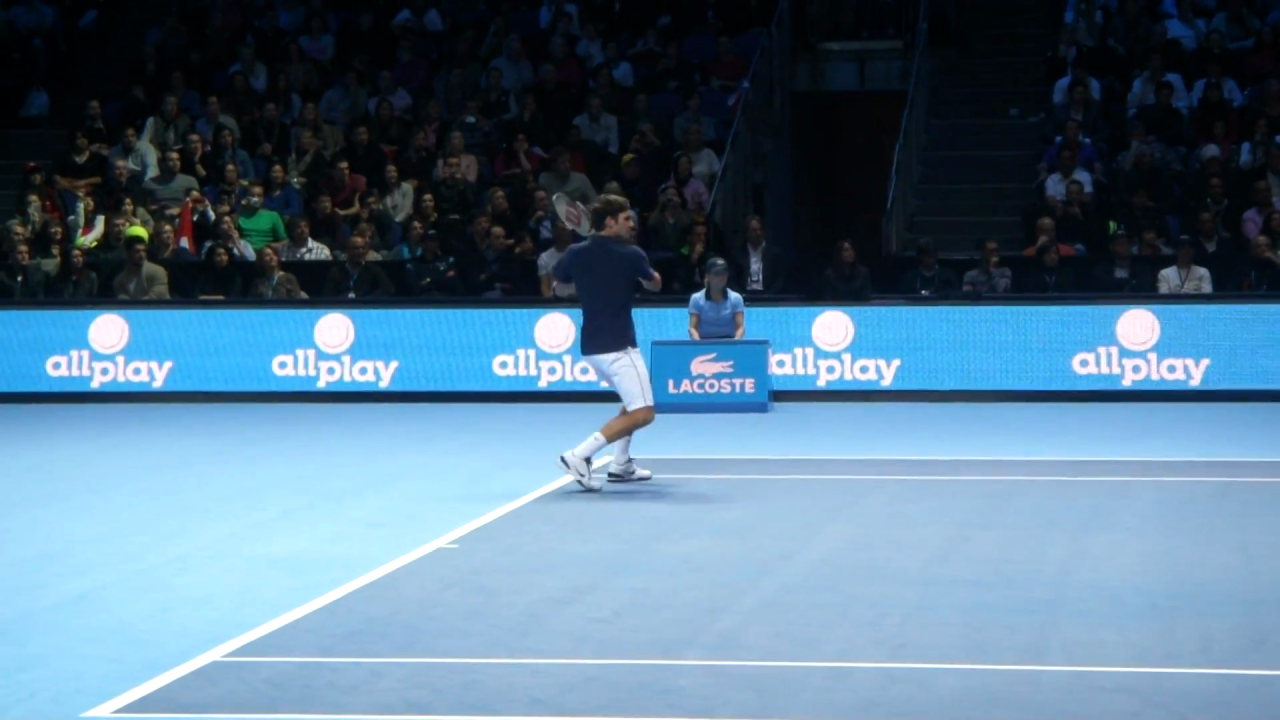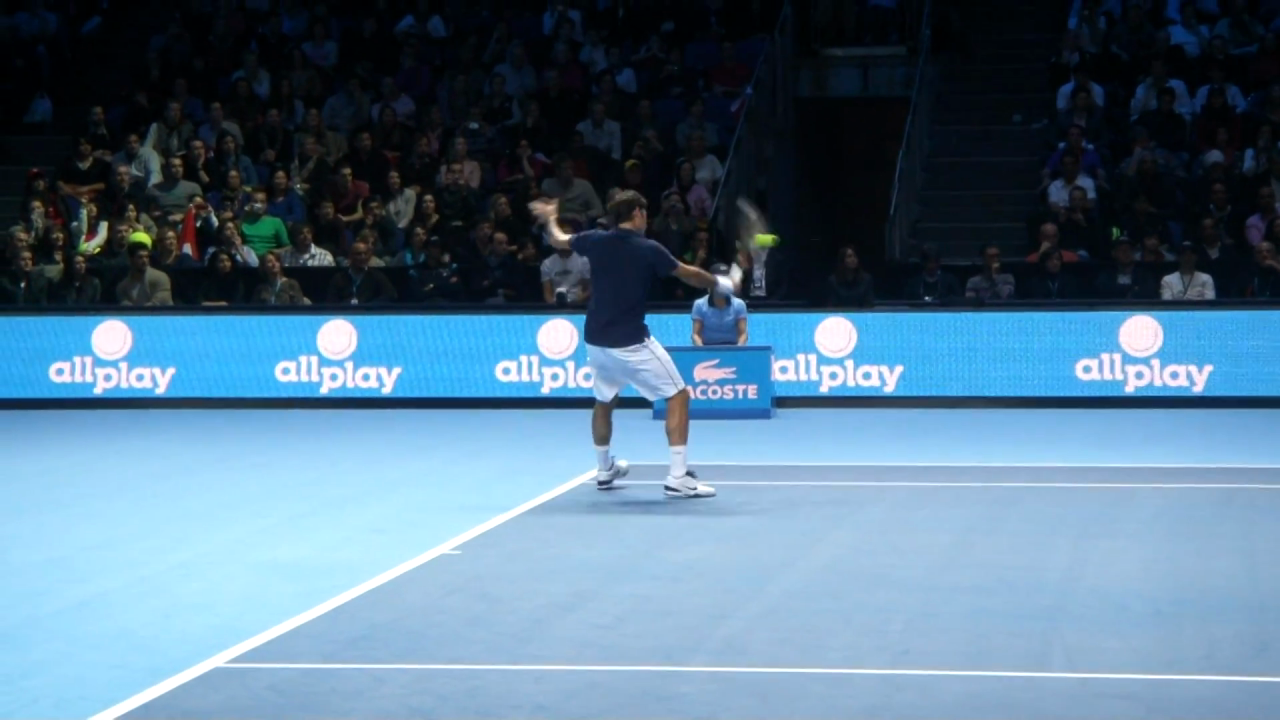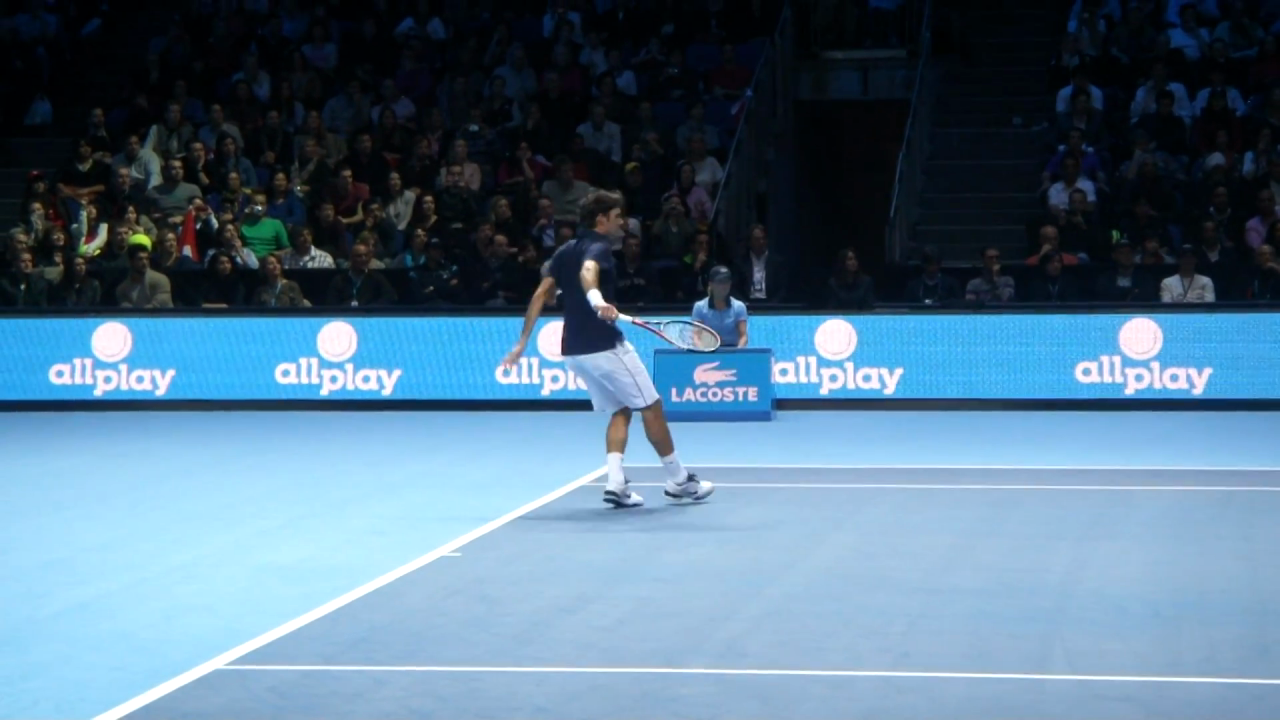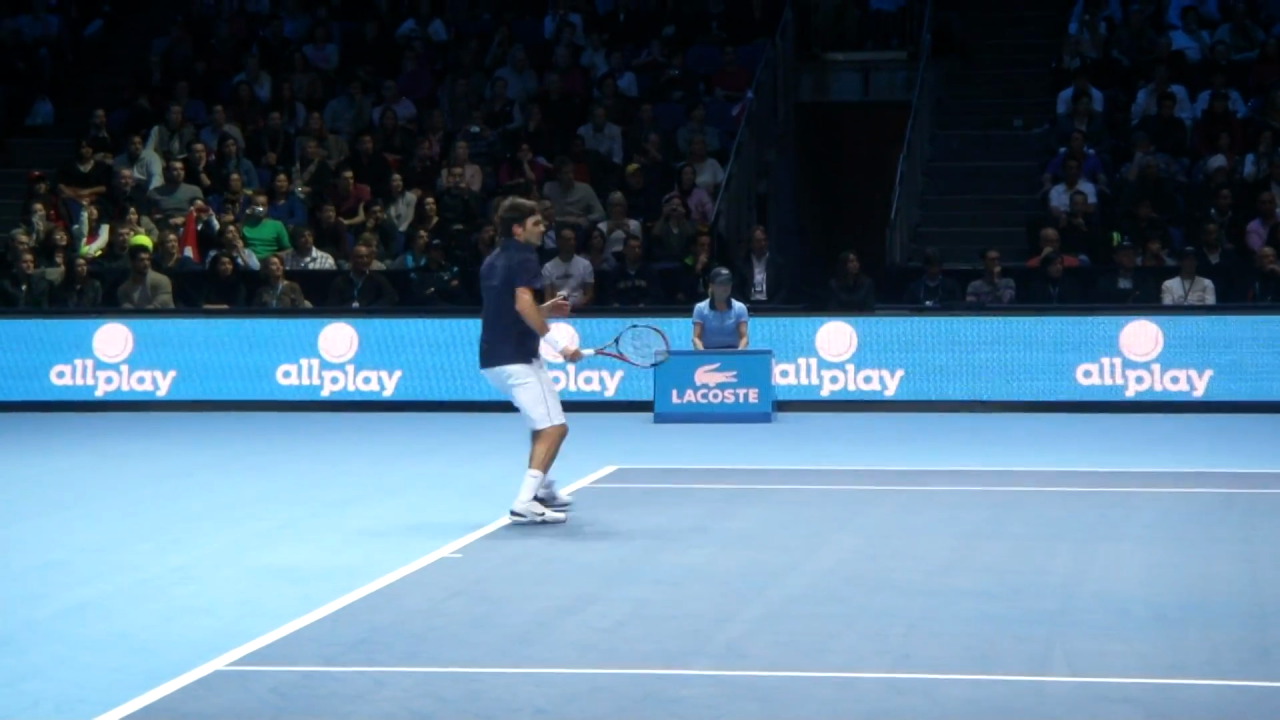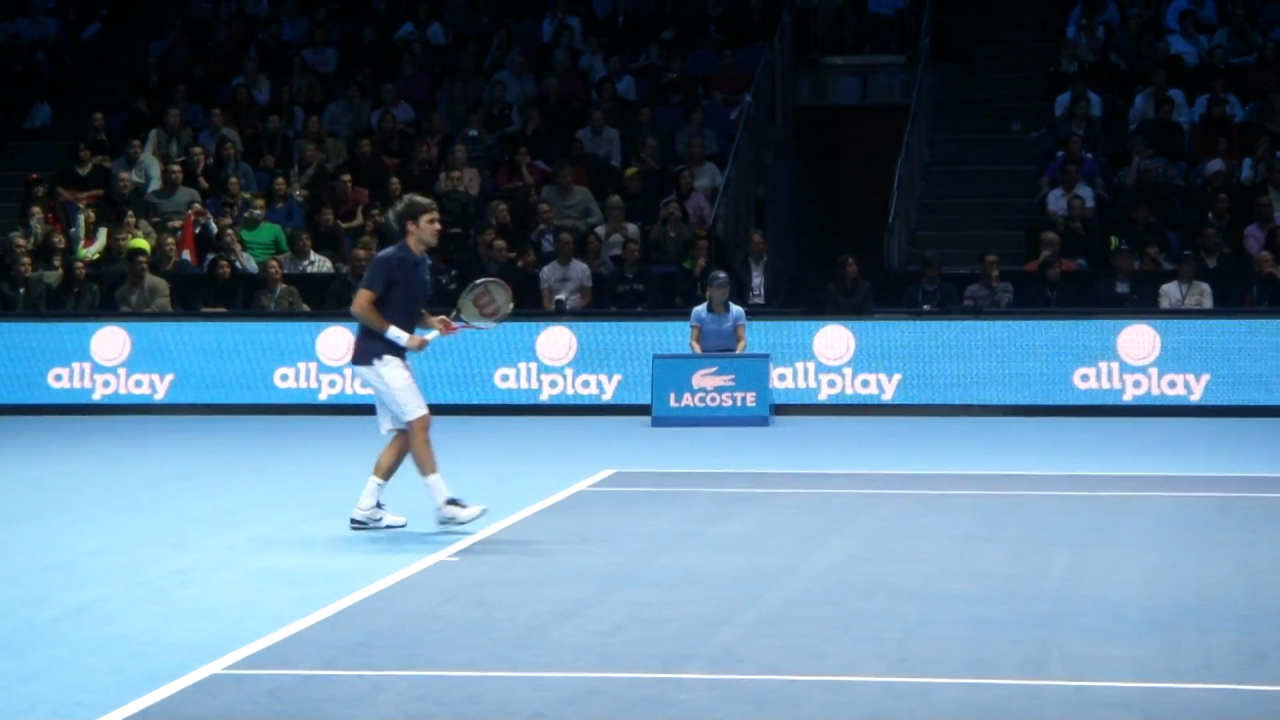
dt=0.3s
person 1, frame 1
left shoulder: (575, 253)
right shoulder: (631, 255)
left elbow: (558, 286)
right elbow: (655, 284)
left hip: (591, 346)
right hip: (617, 347)
left knee: (633, 401)
right knee: (641, 413)
left ankle: (620, 463)
right ankle: (578, 455)
person 1, frame 2
left shoulder: (595, 240)
right shoulder: (649, 249)
left elbow: (558, 241)
right elbow: (688, 274)
left wrist: (549, 219)
right wrist: (723, 284)
left hip: (597, 342)
right hip: (632, 343)
left knee: (603, 402)
right knee: (678, 397)
left ankle: (605, 471)
right ankle: (678, 477)
person 1, frame 3
left shoulder: (566, 251)
right shoulder: (599, 247)
left elbow: (540, 296)
right elbow: (587, 273)
left wrist: (522, 341)
right wrist: (597, 301)
left hip: (573, 351)
right hip: (603, 346)
left knee: (620, 412)
right knee: (650, 407)
left ankle: (615, 484)
right ankle: (679, 480)
person 1, frame 4
left shoulder: (493, 261)
right shoulder: (524, 258)
right elbow: (523, 304)
left wrist: (545, 310)
right wrist: (557, 342)
left hip: (492, 361)
right hip: (518, 359)
left knee: (543, 422)
right knee: (555, 429)
left ankle: (543, 488)
right ankle: (525, 502)
person 1, frame 5
left shoulder: (420, 264)
right shoulder: (387, 260)
right elbow: (360, 307)
left wrist: (436, 321)
right wrist: (400, 336)
left hip: (392, 357)
right hip: (376, 357)
left knee: (403, 435)
right knee: (417, 421)
left ankle: (365, 509)
right ankle: (443, 502)
